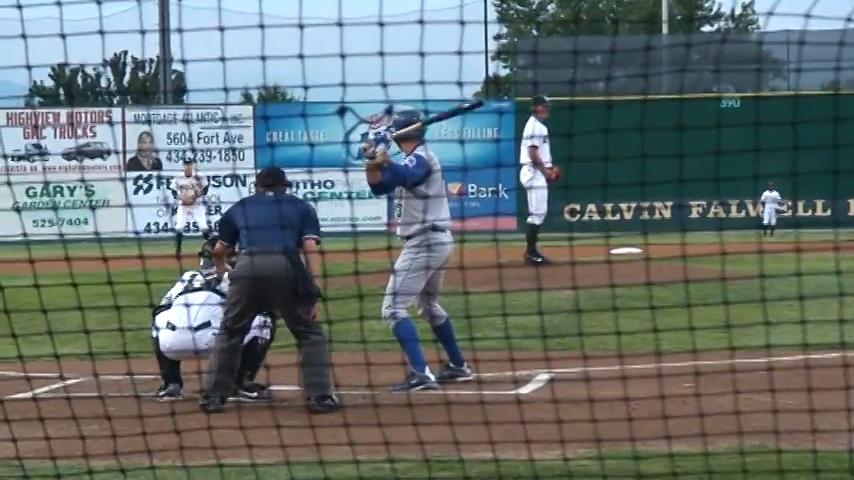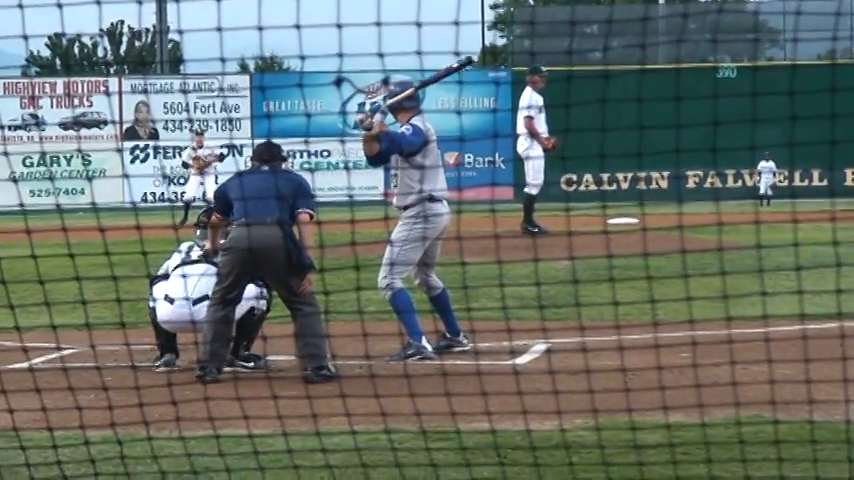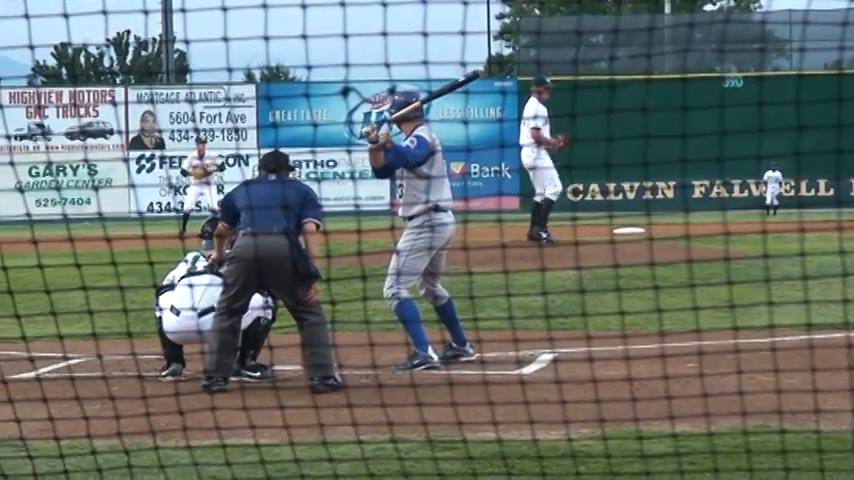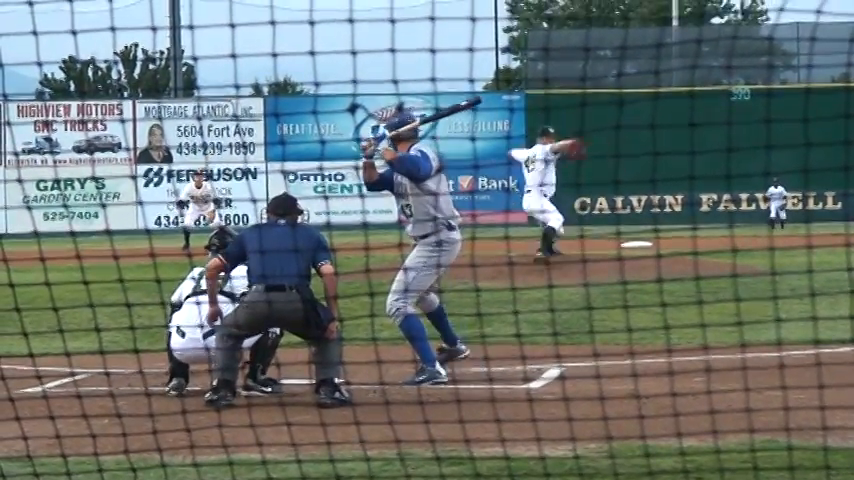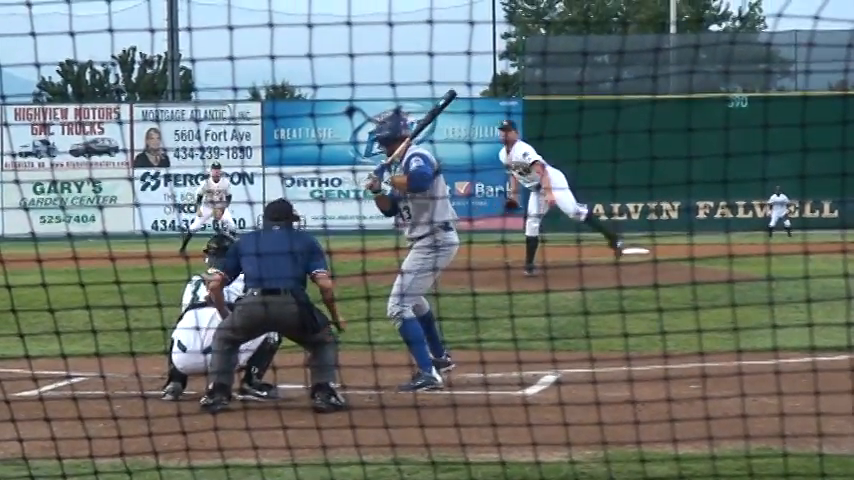
dt=1s
person 1, frame 1
left shoulder: (421, 158)
right shoulder: (414, 160)
left elbow: (401, 177)
right elbow: (379, 186)
left wrist: (382, 152)
right wrist: (372, 160)
left hip: (424, 243)
right hip: (437, 241)
left knee: (393, 308)
right knee: (429, 305)
left ankle: (421, 374)
right ankle: (459, 366)
person 1, frame 2
left shoulder: (417, 128)
right shoulder: (408, 131)
left elbow: (397, 144)
right elbow: (375, 157)
left wrist: (378, 123)
right wrist: (368, 131)
left hip: (420, 214)
right hip: (433, 212)
left knee: (389, 279)
right knee: (426, 275)
left ankle: (418, 344)
right ankle: (455, 336)
person 1, frame 3
left shoulder: (421, 137)
right shoulder: (414, 140)
left elbow: (401, 159)
right elbow: (382, 169)
left wrist: (384, 136)
right wrist: (374, 143)
left hip: (426, 223)
right hip: (438, 222)
left knee: (395, 288)
right knee: (430, 285)
left ankle: (424, 353)
right ankle: (461, 346)
person 1, frame 4
left shoulder: (421, 155)
right shoulder: (403, 161)
left elbow: (411, 167)
right elbow: (373, 183)
left wrist: (387, 154)
right wrist: (368, 158)
left hip: (435, 241)
right hip: (438, 240)
left knee: (398, 304)
right knee: (422, 294)
left ankle: (432, 368)
right ankle: (453, 345)
person 1, frame 5
left shoulder: (417, 157)
right shoulder: (404, 165)
left elbow: (420, 181)
right elbow: (390, 209)
left wrist: (390, 179)
right wrist: (377, 190)
left hip: (433, 243)
right hip: (433, 242)
left knee: (398, 307)
right knee: (414, 299)
left ankle: (428, 374)
right ankle: (440, 356)
person 2, frame 1
left shoulder: (238, 208)
right shoulder: (301, 206)
left elbow: (219, 251)
right elbow: (310, 249)
left wrist: (221, 268)
right wrist: (312, 291)
left hip: (246, 270)
right hip: (286, 269)
left knee: (230, 333)
right knee: (310, 333)
left ankle: (214, 396)
right ankle: (319, 397)
person 2, frame 2
left shoulder: (234, 182)
right shoulder: (295, 180)
left elbow: (215, 221)
right elbow: (304, 220)
left wrist: (213, 245)
right wrist: (306, 265)
left hip: (239, 239)
right hip: (277, 239)
left knee: (221, 302)
right knee: (304, 302)
left ankle: (209, 367)
right ankle: (316, 367)
person 2, frame 3
left shoulder: (241, 190)
right shoulder: (302, 190)
left elbow: (221, 231)
right elbow: (310, 231)
left wrist: (218, 254)
right wrist: (312, 275)
left hip: (245, 247)
right hip: (283, 248)
left knee: (226, 312)
right knee: (310, 311)
left ankle: (215, 377)
right ankle: (323, 376)
person 2, frame 4
left shoulder: (250, 233)
right shoulder: (311, 234)
left elbow: (212, 267)
right elbow: (328, 273)
left wrist: (213, 305)
right wrist: (334, 316)
left hip: (257, 302)
right hip: (297, 302)
left knee: (226, 332)
right knee: (329, 334)
left ankle: (222, 389)
right ankle: (328, 389)
person 2, frame 5
left shoulder: (245, 241)
right shoulder: (306, 240)
left elbow: (215, 283)
right elbow: (324, 283)
left wrist: (225, 314)
right wrist: (335, 316)
left hip: (252, 305)
right hip: (293, 306)
left knee: (223, 337)
right knee: (324, 338)
left ankle: (217, 394)
right ankle: (324, 394)
person 3, frame 1
left shoulder: (186, 277)
left elbow: (164, 306)
left hip: (171, 344)
right hip: (210, 340)
left knee: (160, 316)
right knee: (264, 321)
left ankle: (170, 384)
right ankle: (244, 385)
person 3, frame 2
left shoulder: (183, 248)
left elbow: (160, 277)
left hip: (168, 318)
left knee: (157, 287)
right knee: (260, 291)
left ankle: (167, 354)
right ankle: (240, 354)
person 3, frame 3
left shoulder: (189, 258)
left elbow: (165, 286)
left hip: (174, 329)
left knee: (164, 297)
right knee: (265, 302)
left ankle: (173, 364)
right ankle: (245, 364)
person 3, frame 4
left shoulder: (195, 273)
right shoulder: (244, 272)
left elbow: (174, 304)
left hip: (183, 349)
left knee: (176, 316)
left ankle: (177, 379)
right ankle: (255, 379)
person 3, frame 5
left shoulder: (194, 282)
right shoulder: (242, 279)
left hip: (184, 362)
left knee: (180, 329)
right knee: (271, 330)
left ankle: (174, 383)
right ankle: (251, 383)
person 4, frame 1
left shoulder: (537, 125)
right shoulder: (535, 125)
right elbow: (533, 154)
left wrist: (548, 169)
right wrist: (546, 171)
left hip: (537, 173)
right hip: (535, 173)
left knee: (538, 213)
right knee: (537, 213)
left ankle: (532, 251)
right ankle: (530, 253)
person 4, frame 2
left shoulder: (535, 96)
right shoulder: (530, 95)
right elbow: (528, 124)
left wrist: (545, 138)
right wrist: (542, 142)
left hip: (534, 143)
right hip: (531, 143)
left knee: (535, 183)
right knee: (534, 183)
left ankle: (529, 221)
right ankle: (527, 222)
person 4, frame 3
left shoulder: (534, 105)
right shoulder: (536, 106)
right elbow: (535, 135)
left wrist: (553, 141)
right wrist: (554, 143)
left hip: (532, 153)
right hip: (536, 153)
left knee: (542, 192)
right knee: (554, 189)
left ankle: (535, 230)
right ankle: (539, 227)
person 4, frame 4
left shoulder: (526, 153)
right shoulder: (545, 150)
left elbow: (513, 152)
right elbow: (556, 147)
right wrist: (572, 144)
left hip: (533, 198)
right hip: (537, 199)
left knee: (553, 224)
right knee: (556, 219)
left ankle: (545, 249)
right ankle: (544, 251)
person 4, frame 5
left shoulder: (524, 150)
right shoulder: (503, 154)
left elbow: (541, 171)
left wrist: (549, 192)
right wrist: (513, 195)
left hip: (552, 181)
right hip: (536, 188)
left knee: (574, 211)
right knee: (532, 225)
left ankle: (611, 236)
right ankle: (529, 263)
